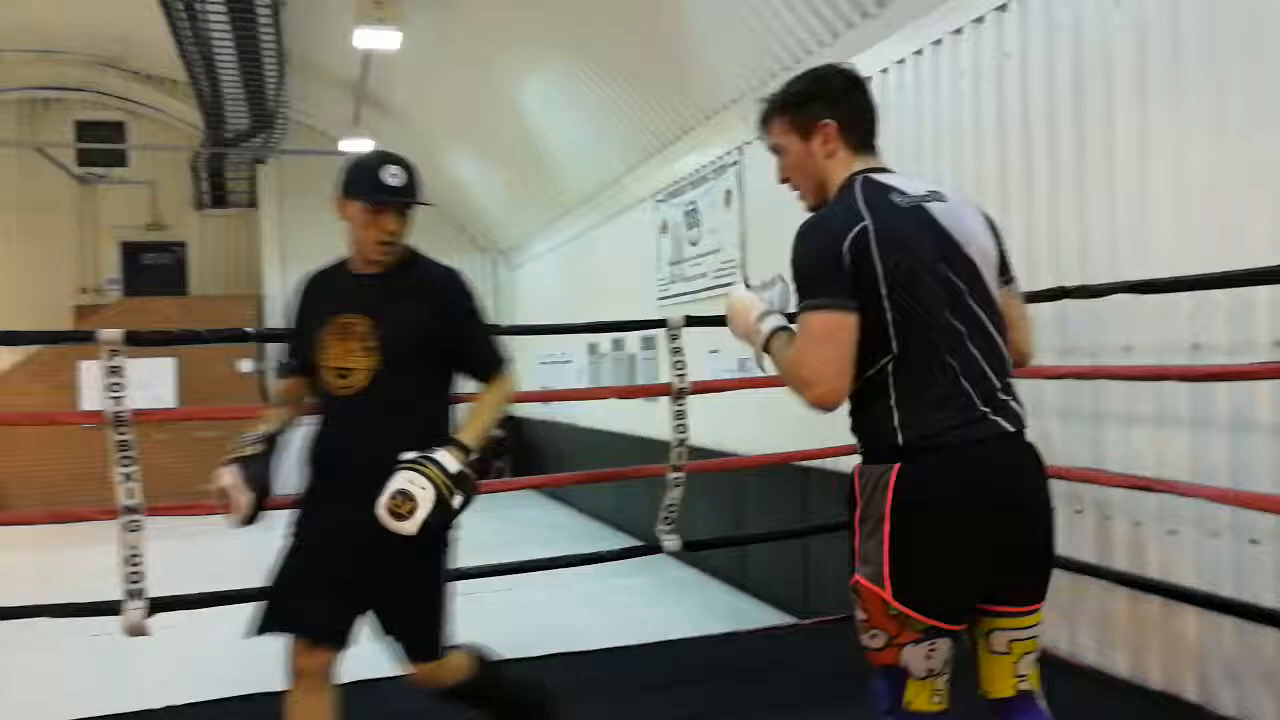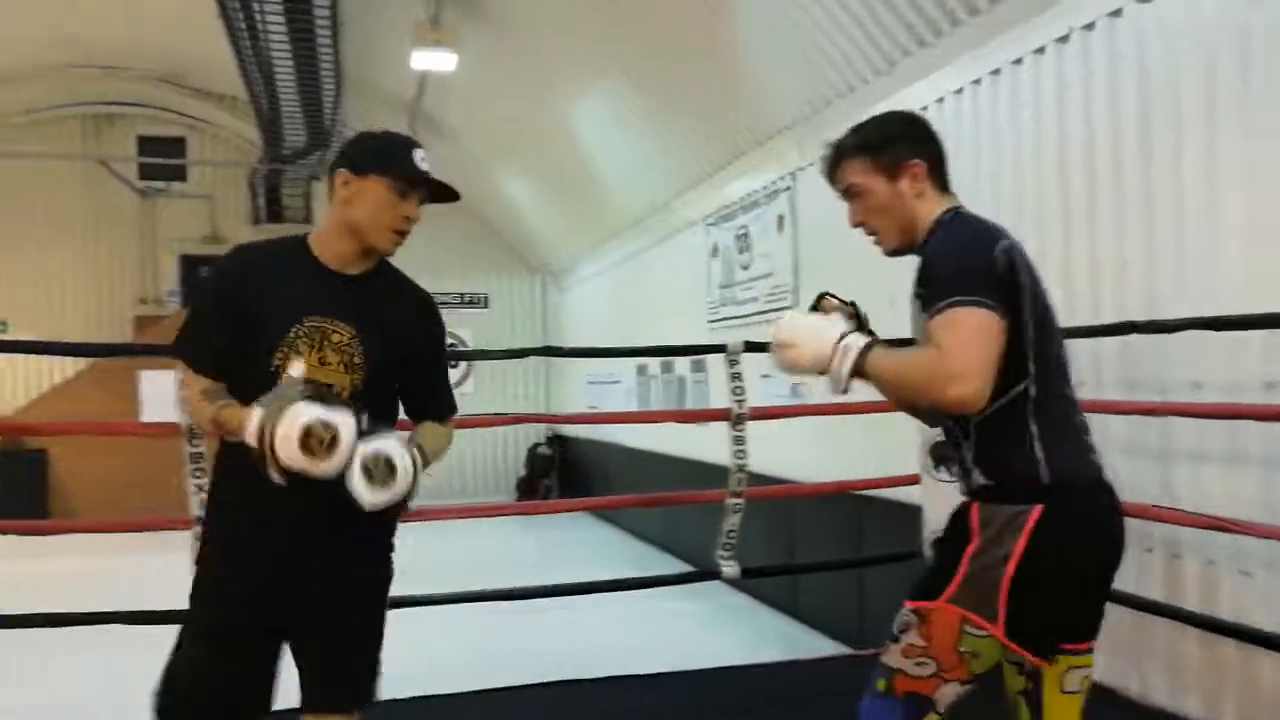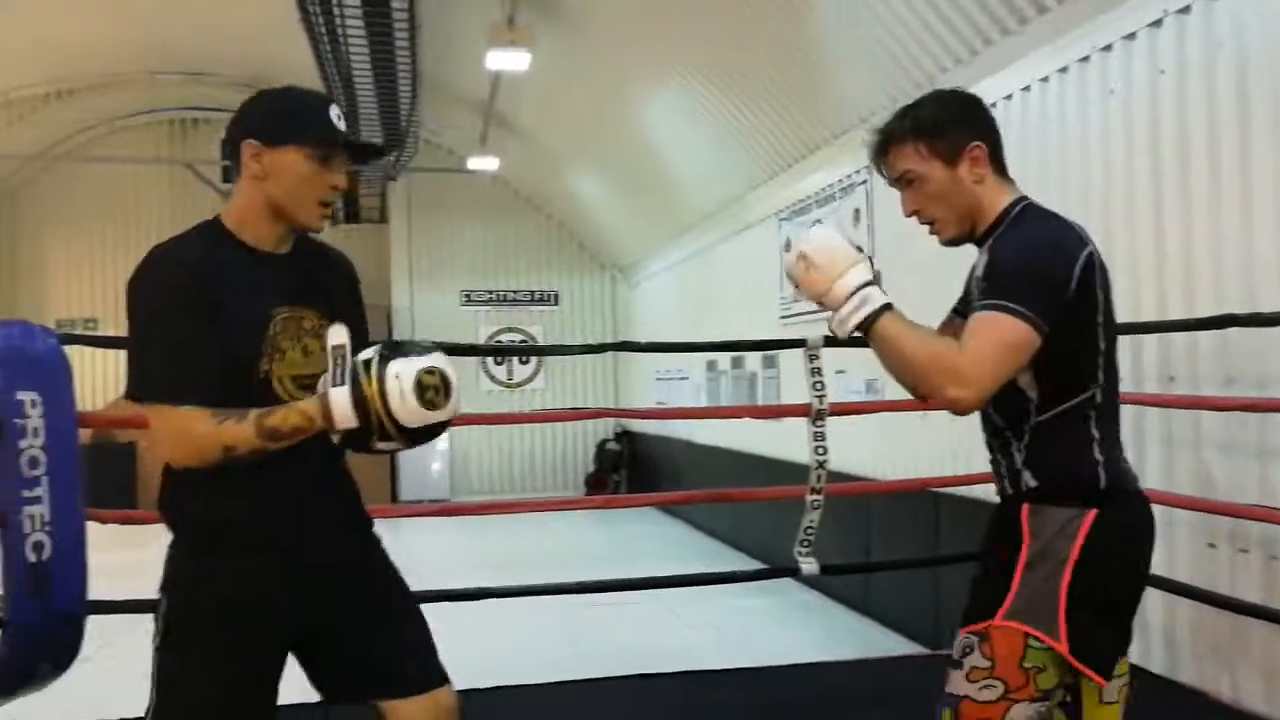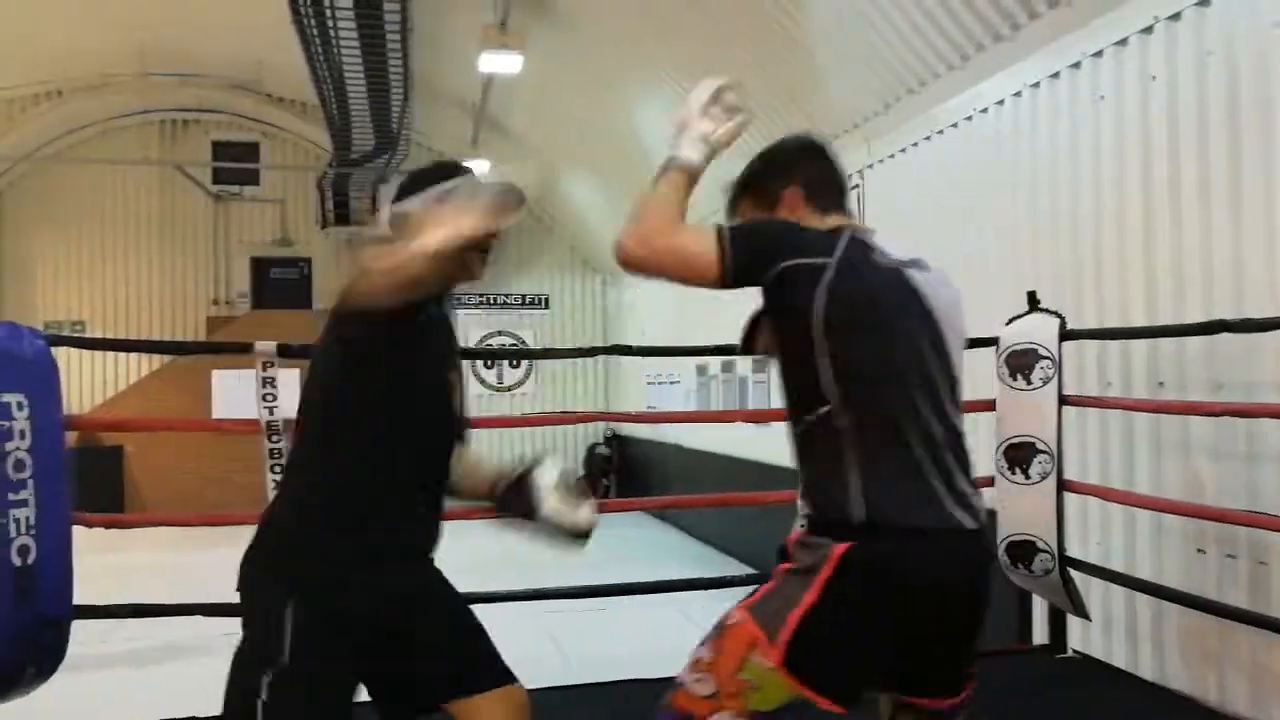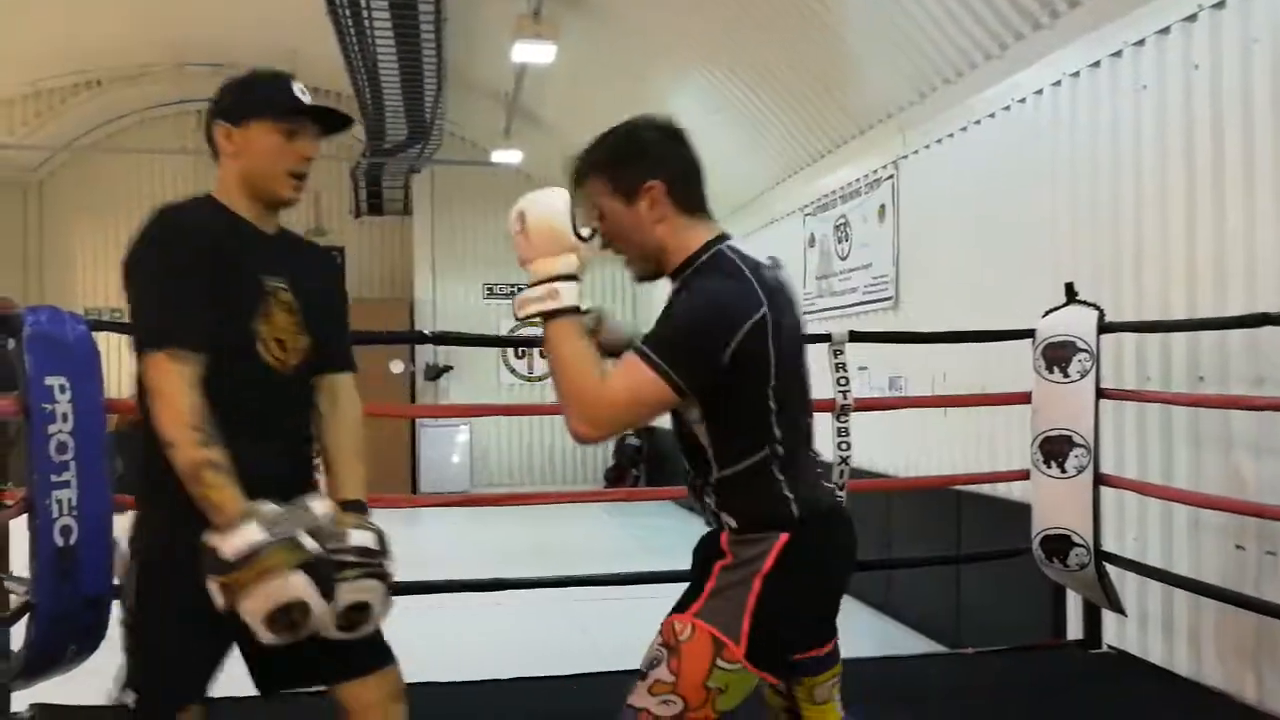
dt=0.5s
person 1, frame 1
left shoulder: (830, 232)
right shoulder: (966, 212)
left elbow: (823, 387)
right elbow: (1019, 348)
left wrist: (765, 327)
left hip: (921, 482)
right hip: (1011, 469)
person 1, frame 2
left shoulder: (956, 249)
right shoulder: (985, 249)
left elbow: (963, 387)
right elbow: (937, 405)
left wrist: (844, 353)
right wrist: (863, 343)
left hip: (1023, 520)
right hip: (1078, 513)
person 1, frame 3
left shoulder: (1038, 245)
right shoulder: (1007, 256)
left elbow: (961, 384)
right elbow: (930, 374)
left wrist: (856, 297)
right wrist: (857, 299)
left hip: (1069, 528)
right hip: (1084, 525)
person 1, frame 4
left shoulder: (798, 256)
right shoulder: (931, 285)
left elbow: (640, 246)
left wrist: (688, 152)
left hip: (867, 559)
right hip: (960, 552)
person 1, frame 5
left shoulder: (716, 300)
right shoulder: (741, 279)
left elbow: (590, 418)
left wrist: (553, 283)
right wrist: (621, 347)
left hip: (775, 552)
right hip: (814, 535)
person 2, frame 1
left shoulder: (437, 288)
right shoulder: (322, 289)
left elbow: (498, 386)
left wrist: (451, 459)
right wrist: (257, 442)
left hip: (410, 507)
right hip: (330, 500)
left knee: (429, 663)
right knee: (309, 664)
person 2, frame 2
left shoulder: (410, 308)
right shoulder: (250, 272)
left elbow: (437, 422)
right elbow: (196, 389)
left wrist: (408, 454)
right wrist: (258, 424)
left hip: (351, 547)
right hip: (245, 539)
person 2, frame 3
left shoulder: (333, 272)
right shoulder: (178, 272)
right elbow: (181, 438)
left wrist: (400, 401)
right wrist: (332, 410)
left hip: (338, 541)
right hip: (225, 561)
person 2, frame 4
left shoulder: (423, 317)
right shoulder: (408, 297)
right elbow: (390, 276)
left wrist: (510, 485)
right wrist: (443, 237)
left hip: (397, 569)
right hip: (314, 573)
person 2, frame 5
left shoulder: (313, 266)
right shoulder: (180, 237)
left elbow: (335, 390)
right elbow: (173, 394)
left wrist: (350, 513)
right wrist: (237, 527)
left hip: (294, 521)
right hip: (188, 526)
